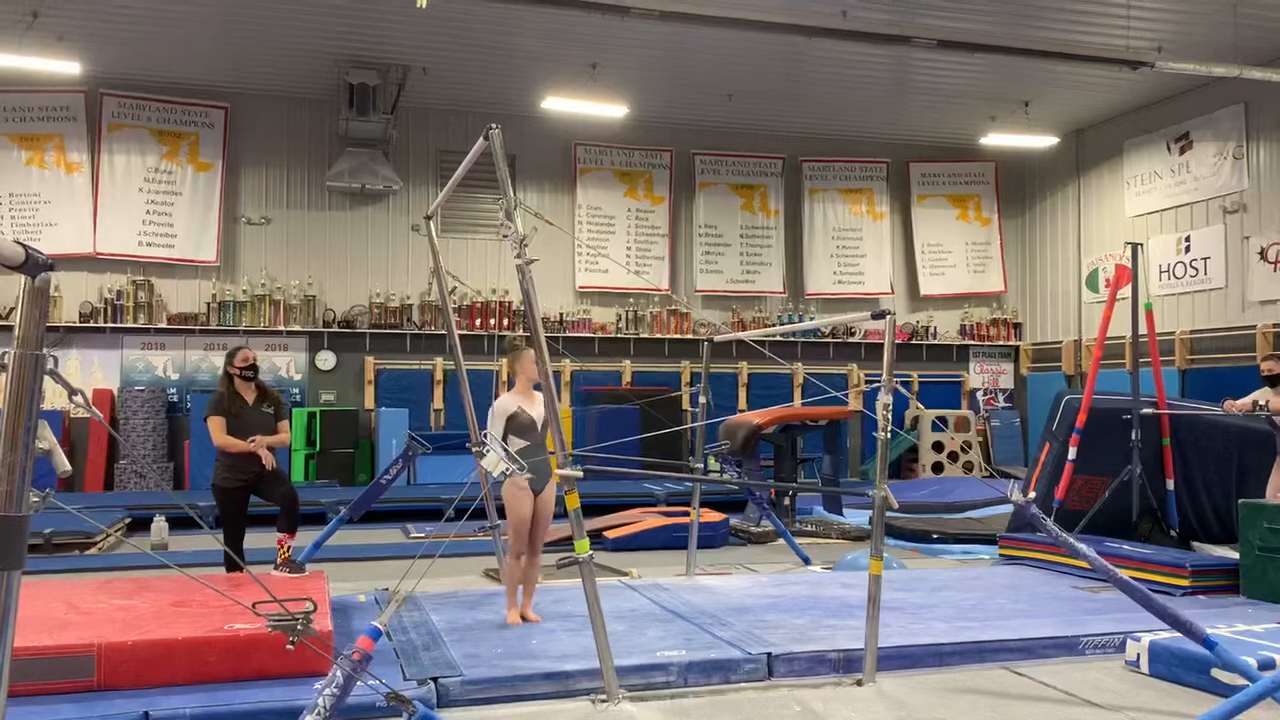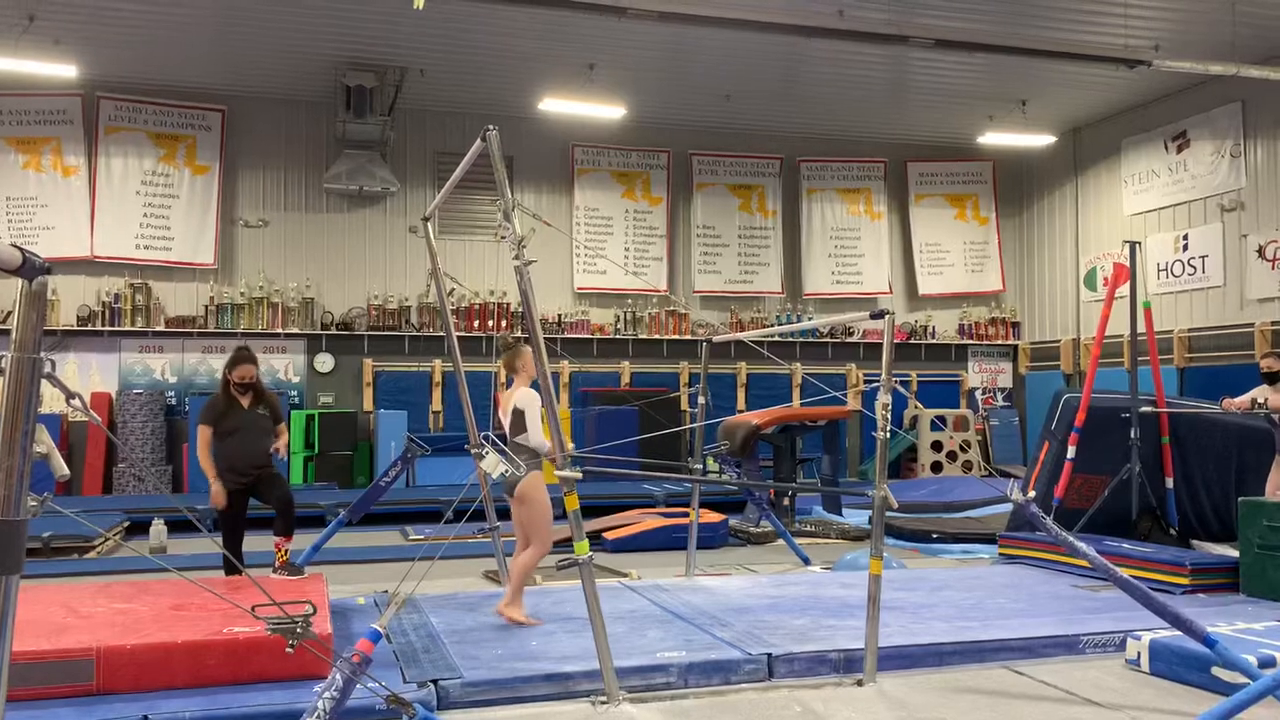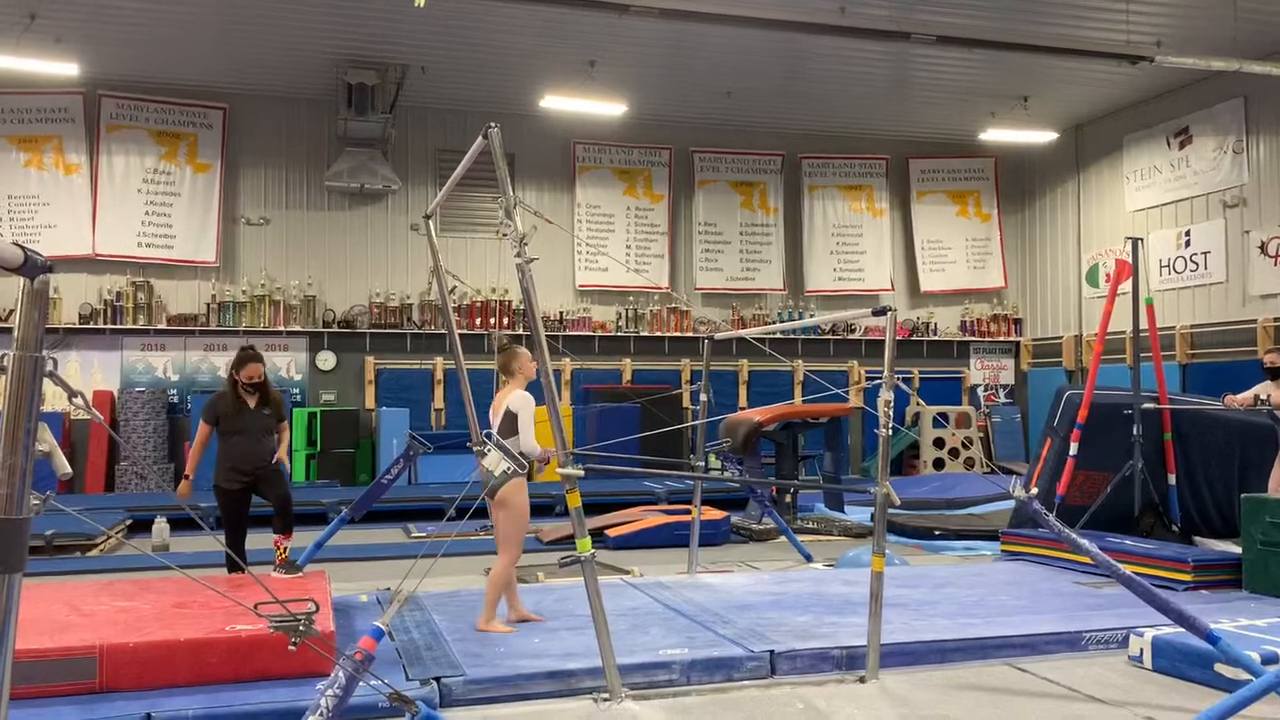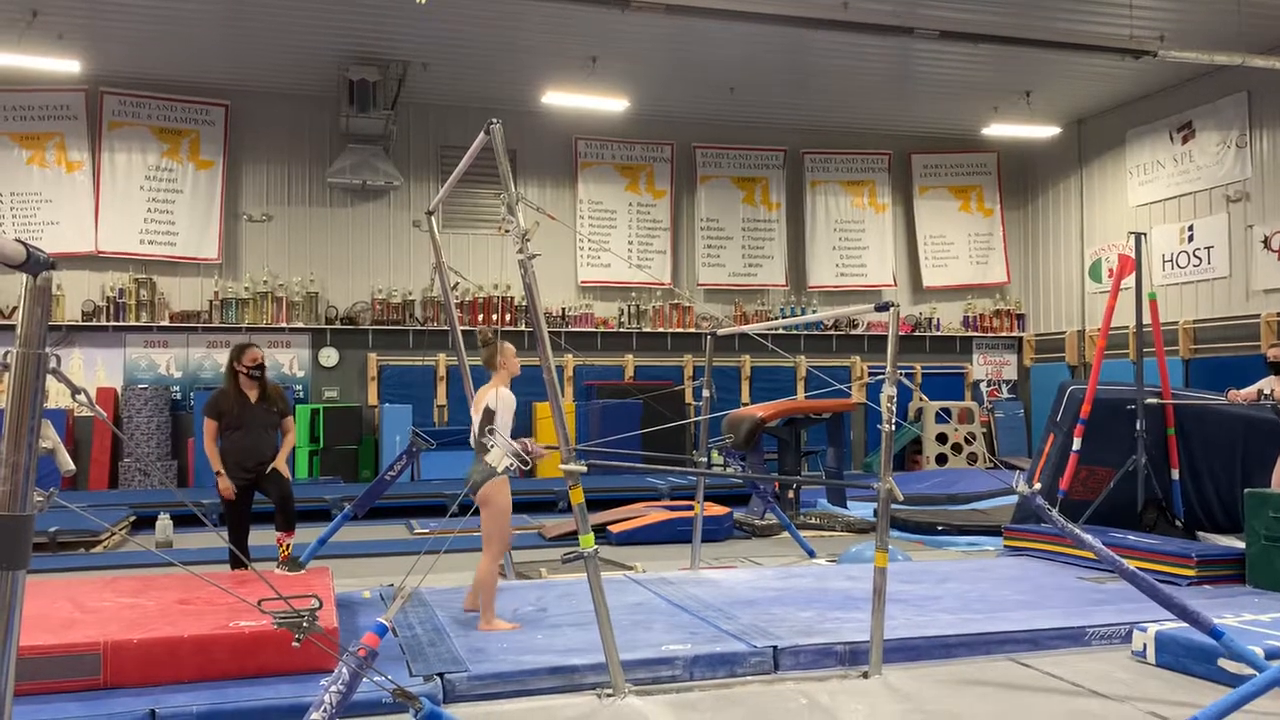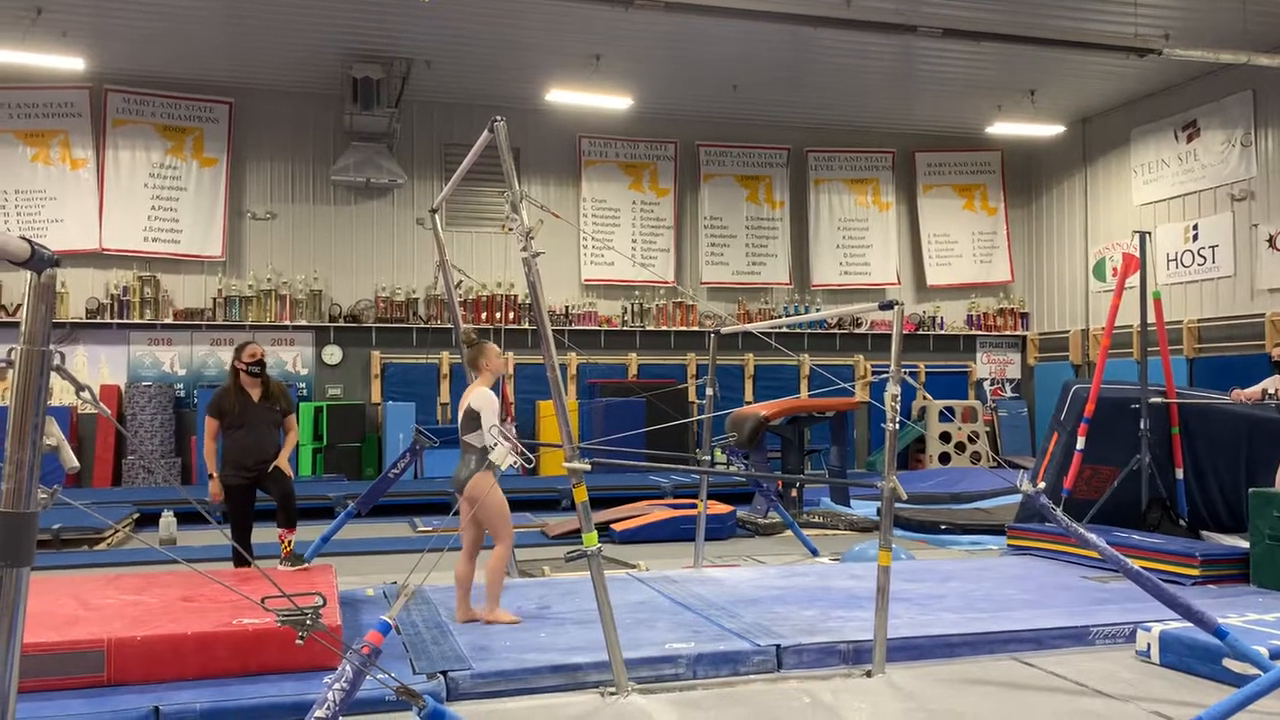
dt=0.4s
person 1, frame 1
left shoulder: (542, 400)
right shoulder: (504, 403)
right wrist: (513, 473)
left hip: (545, 478)
right hip: (519, 480)
left knee: (535, 548)
right knee: (517, 548)
left ankle: (526, 605)
right ankle: (512, 607)
person 1, frame 2
left shoulder: (506, 398)
right shoulder: (529, 395)
right elbow: (536, 440)
left wrist: (551, 448)
right wrist: (556, 451)
left hip: (513, 473)
right hip: (527, 475)
left knee: (524, 547)
right knee: (541, 544)
left ankle: (514, 605)
right ankle: (508, 601)
person 1, frame 3
left shoulder: (498, 399)
right shoulder: (523, 398)
right elbow: (527, 446)
left wrist: (536, 453)
right wrist: (543, 454)
left hip: (495, 476)
right hip: (511, 480)
left knee: (506, 552)
right knee: (510, 554)
left ankle: (515, 609)
right ankle: (486, 618)
person 1, frame 4
left shoulder: (481, 394)
right shoulder: (505, 396)
right elbow: (501, 446)
left wrist: (517, 445)
right wrist: (526, 448)
left hip: (479, 472)
right hip: (493, 477)
left knee: (499, 542)
right knee: (493, 550)
left ankle: (474, 598)
right ankle: (488, 619)
person 1, frame 5
left shoulder: (470, 394)
right shoulder: (486, 396)
right elbow: (494, 445)
left wrist: (503, 438)
right wrist: (510, 449)
left hip: (465, 474)
right hip: (479, 475)
left knee: (470, 547)
right knee: (505, 540)
left ankle: (464, 609)
right ankle: (493, 608)
person 2, frame 1
left shoulder: (272, 399)
right shoulder: (220, 400)
left elbow: (285, 437)
right elbow: (219, 439)
left wrist: (265, 440)
right wrist: (255, 448)
left hip: (264, 471)
right hip: (230, 477)
left knee: (290, 497)
right knee: (233, 536)
left ankle: (283, 560)
person 2, frame 2
left shoulder: (268, 401)
right shoulder: (215, 405)
left elbow: (283, 433)
right elbow: (203, 450)
left wrist: (281, 443)
right wrist: (214, 482)
left hip: (264, 473)
right hip: (229, 481)
left knee: (285, 500)
right knee: (232, 539)
left ankle: (281, 563)
person 2, frame 3
left shoulder: (273, 399)
right shoulder: (219, 402)
left elbow: (284, 430)
right elbow: (200, 442)
left wrist: (282, 450)
right wrist: (187, 477)
left hip: (265, 470)
right hip: (230, 478)
left knee: (283, 498)
right knee: (234, 537)
left ankle: (282, 561)
person 2, frame 4
left shoulder: (275, 394)
right shoulder: (220, 398)
left elbow: (289, 432)
right elbow: (209, 441)
left wrist: (281, 459)
right wrist: (220, 474)
left hip: (267, 467)
right hip: (235, 474)
left knee: (285, 496)
right knee: (237, 532)
left ankle: (285, 558)
person 2, frame 5
left shoulder: (278, 392)
right shoulder: (223, 397)
left elbow: (292, 430)
right elbow: (210, 440)
left wrist: (283, 457)
right wrist: (213, 477)
left hip: (270, 465)
right hip: (236, 473)
left knee: (287, 493)
right knee: (240, 530)
left ankle: (287, 555)
